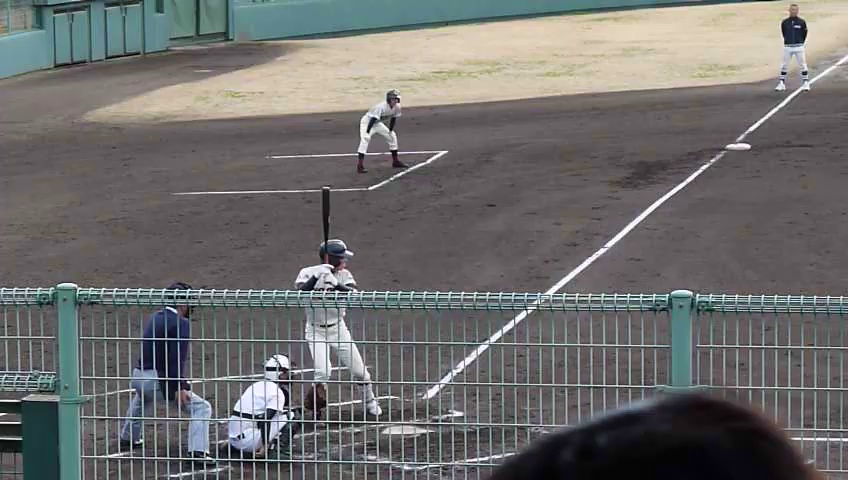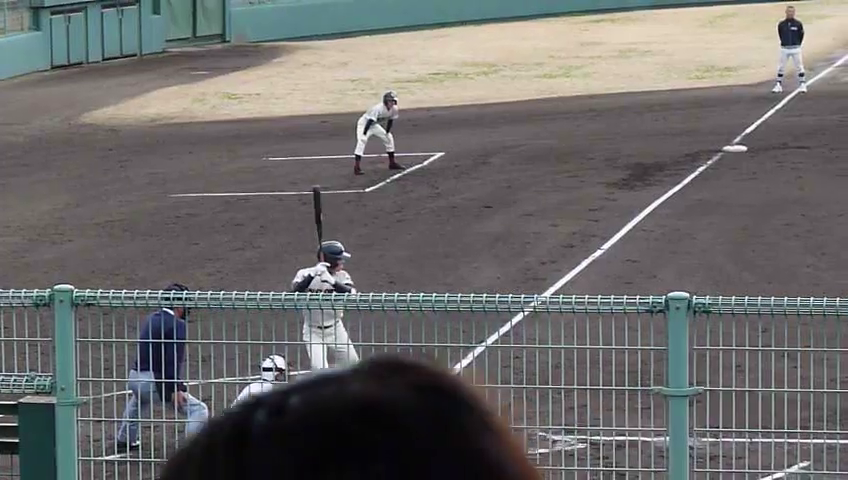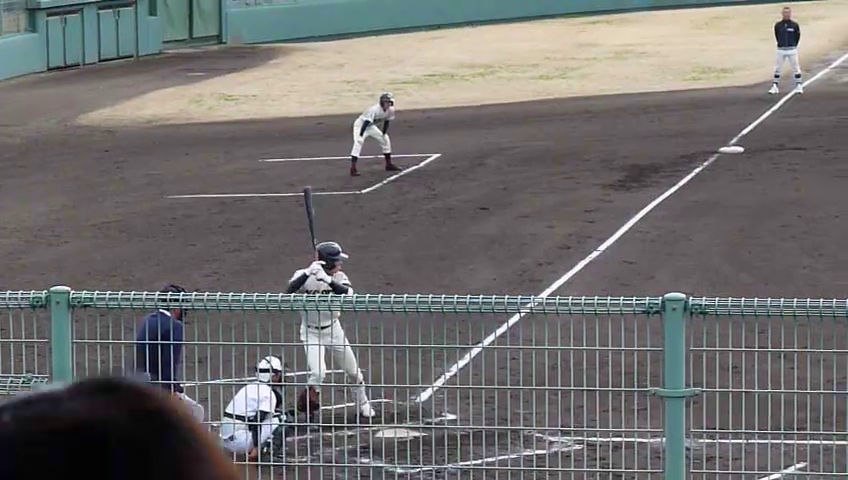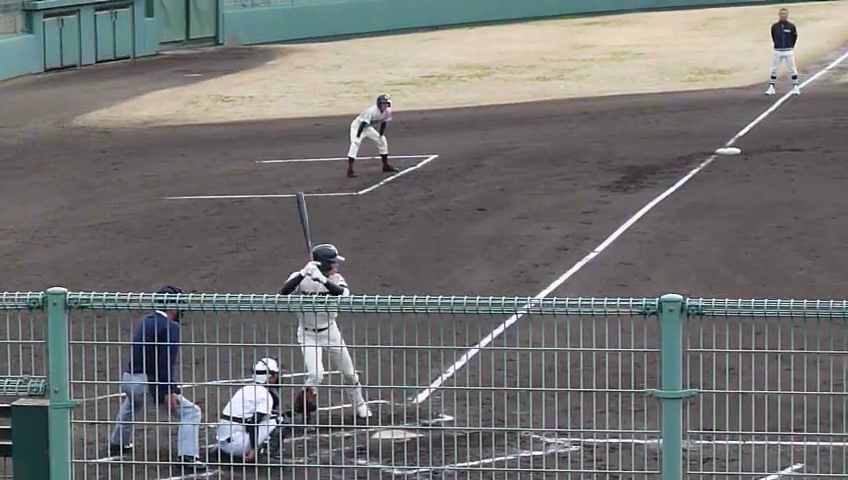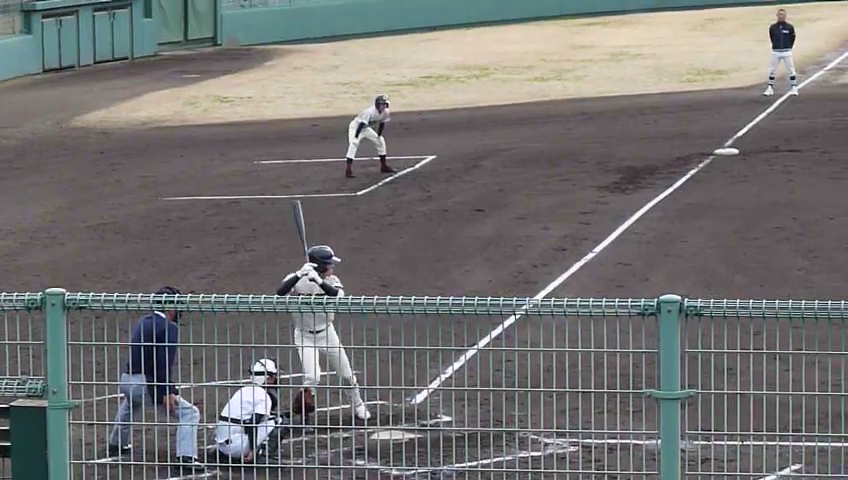
dt=0.1s
person 1, frame 1
left shoulder: (155, 317)
right shoulder: (180, 323)
left elbow: (153, 350)
right elbow: (177, 357)
right wrist: (180, 387)
left hip: (139, 376)
right hip: (157, 379)
left knee: (140, 401)
right knee: (201, 408)
left ankle: (128, 439)
right ankle: (198, 453)
person 1, frame 2
left shoulder: (152, 319)
right shoulder: (177, 324)
left elbow: (146, 353)
right elbow: (173, 359)
right wrist: (176, 388)
left hip: (136, 378)
right hip: (154, 380)
left knee: (137, 403)
right knee: (197, 409)
left ankle: (125, 441)
person 1, frame 3
left shoulder: (148, 320)
right shoulder: (174, 325)
left elbow: (142, 351)
right elbow: (171, 361)
right wrist: (174, 390)
right hip: (156, 381)
right knee: (195, 410)
person 1, frame 4
left shoulder: (145, 321)
right shoulder: (171, 325)
right elbow: (165, 366)
right wrist: (168, 391)
left hip: (129, 381)
right hip: (147, 384)
left knee: (130, 405)
right knee: (191, 412)
left ankle: (119, 444)
right ankle: (188, 457)
person 1, frame 5
left shoulder: (143, 322)
right shoulder: (168, 327)
left elbow: (139, 355)
right elbow: (164, 363)
right wrist: (167, 392)
left hip: (127, 380)
right hip: (146, 384)
left knee: (129, 404)
right knee: (189, 413)
left ankle: (116, 445)
right ankle: (186, 457)
person 2, frame 1
left shoulder: (345, 275)
right shoulder: (308, 273)
left elbow: (352, 292)
left wrist: (334, 282)
right wrist: (317, 276)
left hip: (338, 329)
right hip: (316, 331)
left knee: (358, 369)
right knee: (323, 371)
left ankle: (370, 403)
right ankle: (315, 407)
person 2, frame 2
left shoulder: (342, 276)
right shoulder: (305, 274)
right elbow: (295, 292)
left wrist: (331, 281)
right wrist: (313, 274)
left hip: (335, 331)
right hip: (313, 333)
person 2, frame 3
left shoulder: (339, 277)
right shoulder: (303, 275)
left elbow: (347, 294)
right elbow: (289, 291)
left wrist: (328, 280)
right wrist: (308, 273)
left hip: (333, 330)
right hip: (311, 333)
left knee: (352, 371)
right knee: (318, 372)
left ankle: (363, 404)
right ankle: (308, 408)
person 2, frame 4
left shoulder: (336, 279)
right shoulder: (299, 277)
left elbow: (343, 294)
right elbow: (284, 292)
left wrist: (323, 280)
right wrist: (304, 273)
left hip: (330, 332)
right hip: (308, 335)
left knee: (349, 372)
right knee: (315, 374)
left ankle: (360, 405)
person 2, frame 5
left shoulder: (332, 281)
right shoulder: (295, 278)
left elbow: (338, 296)
right elbow: (280, 292)
left wrist: (318, 281)
right wrist: (299, 274)
left hip: (326, 333)
right hip: (304, 337)
left knee: (346, 373)
right knee: (312, 376)
left ankle: (358, 406)
right ankle: (303, 412)
